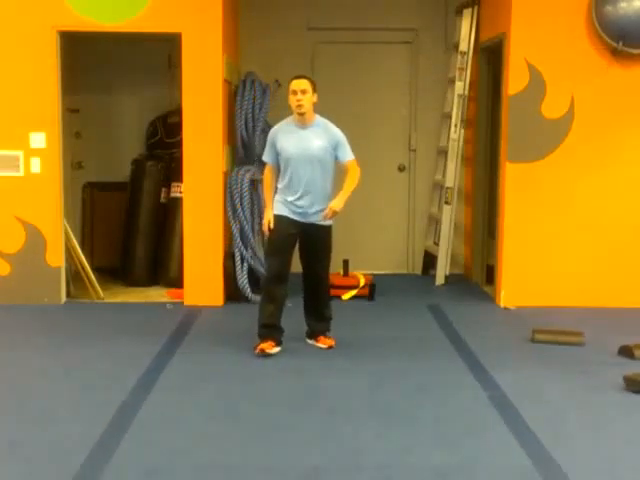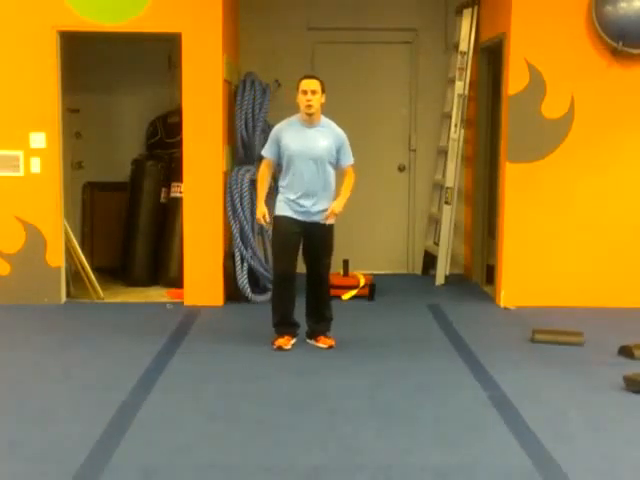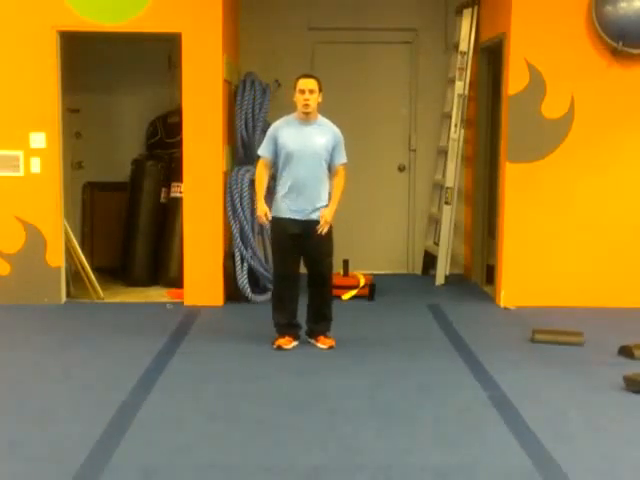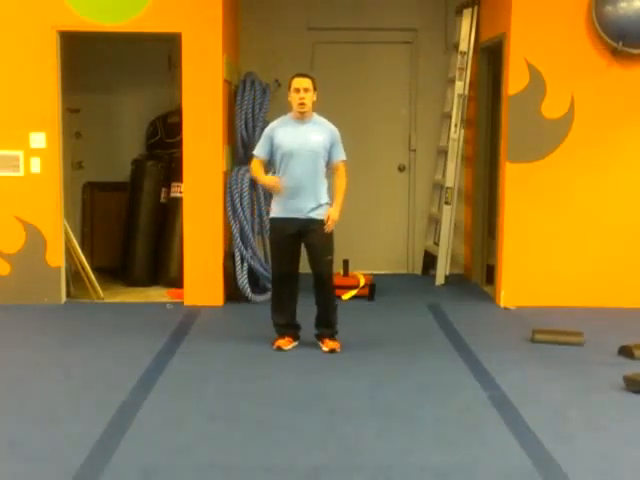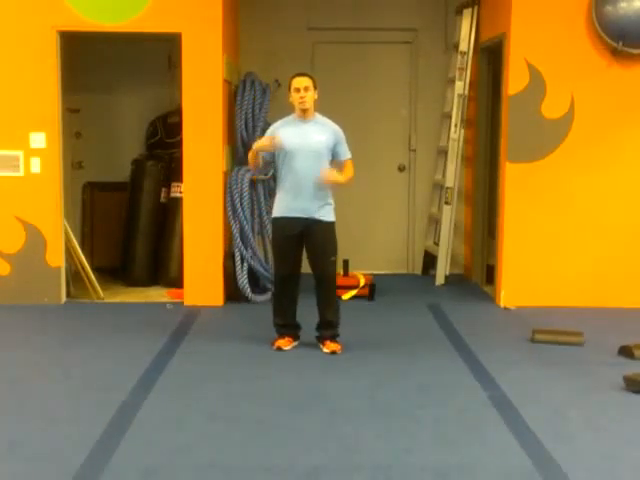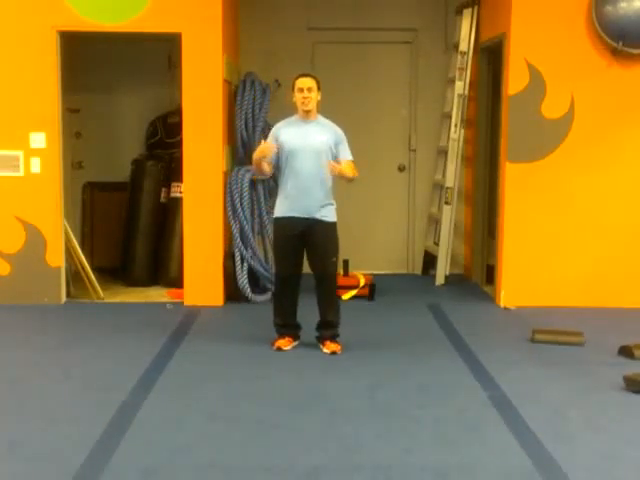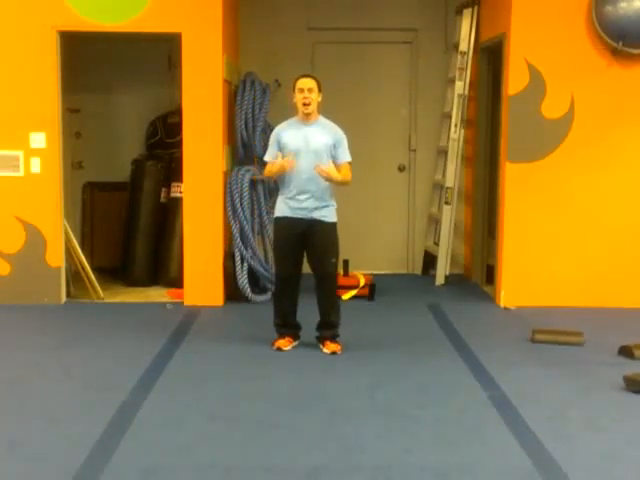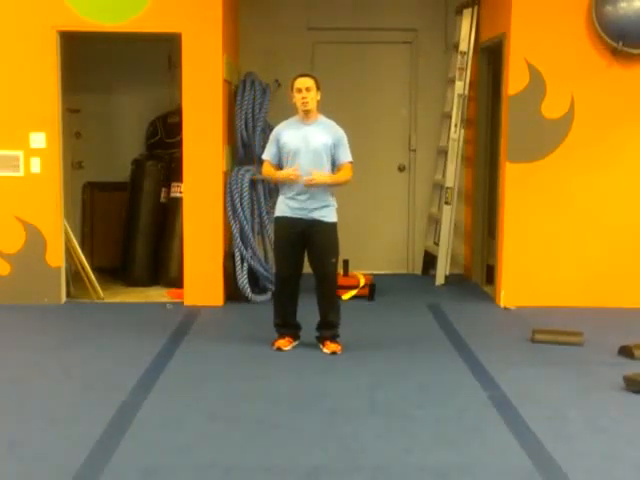
dt=0.2s
person 1, frame 1
left shoulder: (331, 133)
right shoulder: (277, 133)
left elbow: (353, 170)
right elbow: (270, 172)
left wrist: (340, 199)
right wrist: (267, 209)
left hip: (319, 217)
right hip: (285, 213)
left knee: (317, 277)
right knee: (275, 273)
left ankle: (318, 331)
right ankle: (269, 336)
person 1, frame 2
left shoulder: (335, 134)
right shoulder: (281, 130)
left elbow: (349, 173)
right elbow: (266, 167)
left wrist: (340, 201)
right wrist: (260, 202)
left hip: (320, 217)
right hip: (287, 213)
left knee: (319, 276)
right knee: (283, 273)
left ankle: (318, 331)
right ankle: (285, 330)
person 1, frame 3
left shoulder: (332, 133)
right shoulder: (278, 129)
left elbow: (338, 174)
right elbow: (263, 166)
left wrist: (331, 208)
right wrist: (260, 201)
left hip: (318, 217)
right hip: (284, 215)
left knee: (321, 275)
right knee: (284, 275)
left ankle: (319, 330)
right ankle: (286, 331)
person 1, frame 4
left shoulder: (329, 131)
right shoulder: (275, 129)
left elbow: (339, 171)
right elbow: (256, 163)
left wrist: (337, 206)
right wrist: (264, 178)
left hip: (318, 215)
right hip: (283, 215)
left knee: (324, 274)
right knee: (283, 275)
left ankle: (327, 333)
right ankle: (286, 332)
person 1, frame 5
left shoulder: (332, 130)
right shoulder: (278, 129)
left elbow: (348, 167)
right elbow: (254, 164)
left wrist: (339, 176)
right wrist: (256, 148)
left hip: (321, 215)
right hip: (285, 214)
left knee: (326, 275)
right knee: (285, 275)
left ankle: (328, 334)
right ankle: (286, 332)
person 1, frame 6
left shoulder: (333, 132)
right shoulder: (280, 130)
left elbow: (353, 172)
right elbow: (264, 172)
left wrist: (345, 172)
right wrist: (258, 158)
left hip: (323, 215)
right hip: (286, 214)
left knee: (326, 276)
right knee: (286, 276)
left ankle: (328, 335)
right ankle: (286, 332)
person 1, frame 7
left shoulder: (334, 132)
right shoulder: (281, 132)
left elbow: (346, 174)
right elbow: (268, 173)
left wrist: (334, 175)
right wrist: (275, 169)
left hip: (323, 216)
right hip: (287, 215)
left knee: (327, 276)
right knee: (285, 276)
left ankle: (328, 334)
right ankle: (287, 332)
person 1, frame 8
left shoulder: (334, 131)
right shoulder: (281, 131)
left elbow: (347, 173)
right elbow: (265, 170)
left wrist: (326, 179)
right wrist: (282, 175)
left hip: (323, 216)
right hip: (287, 215)
left knee: (326, 277)
right knee: (286, 276)
left ankle: (328, 335)
right ankle: (287, 332)
